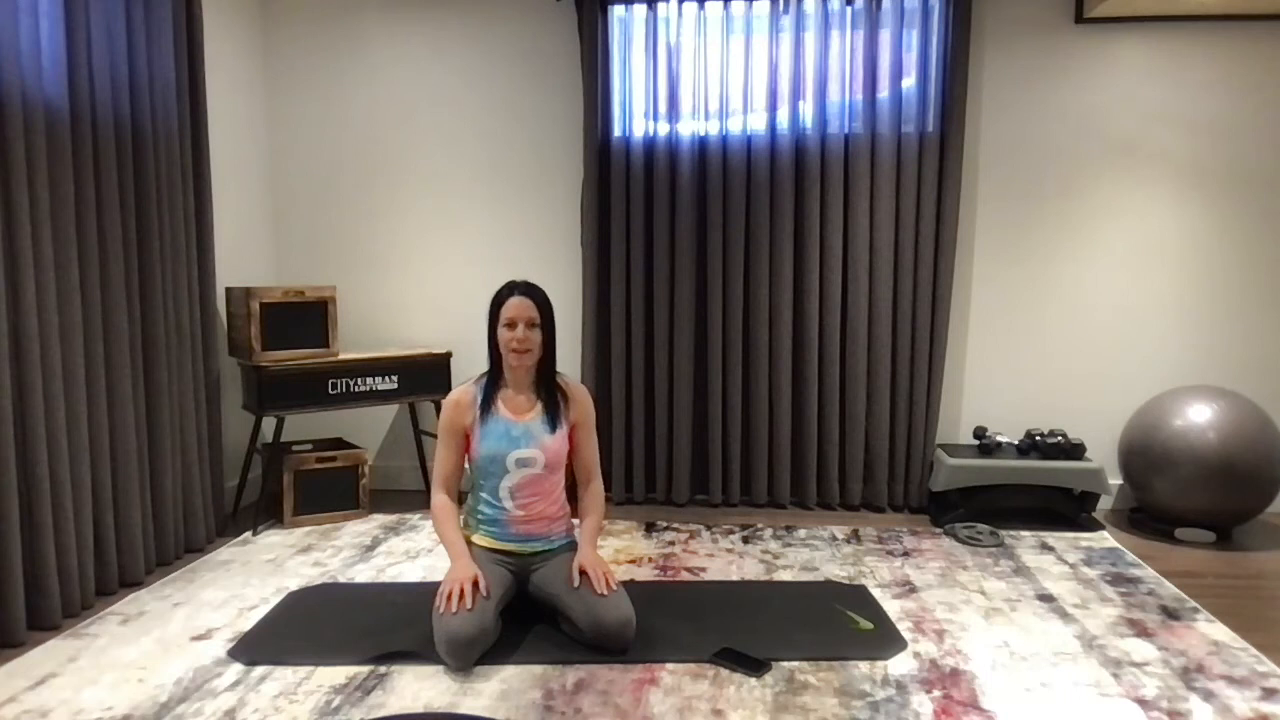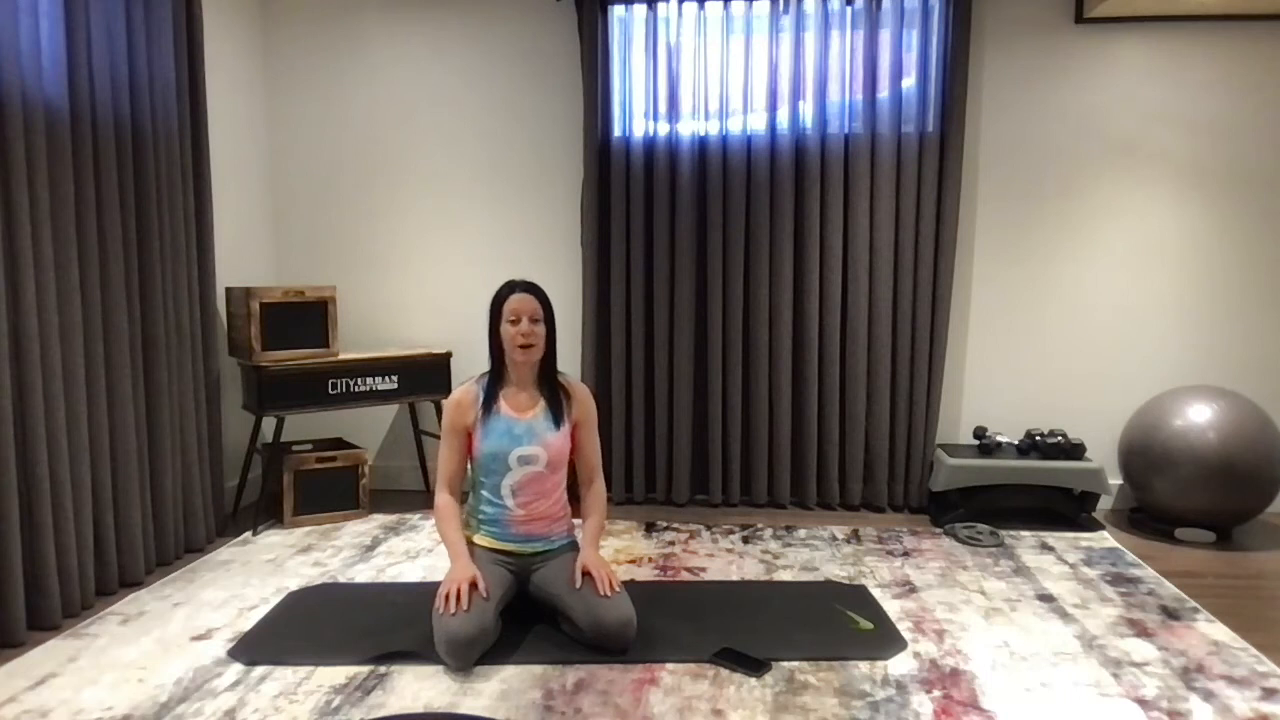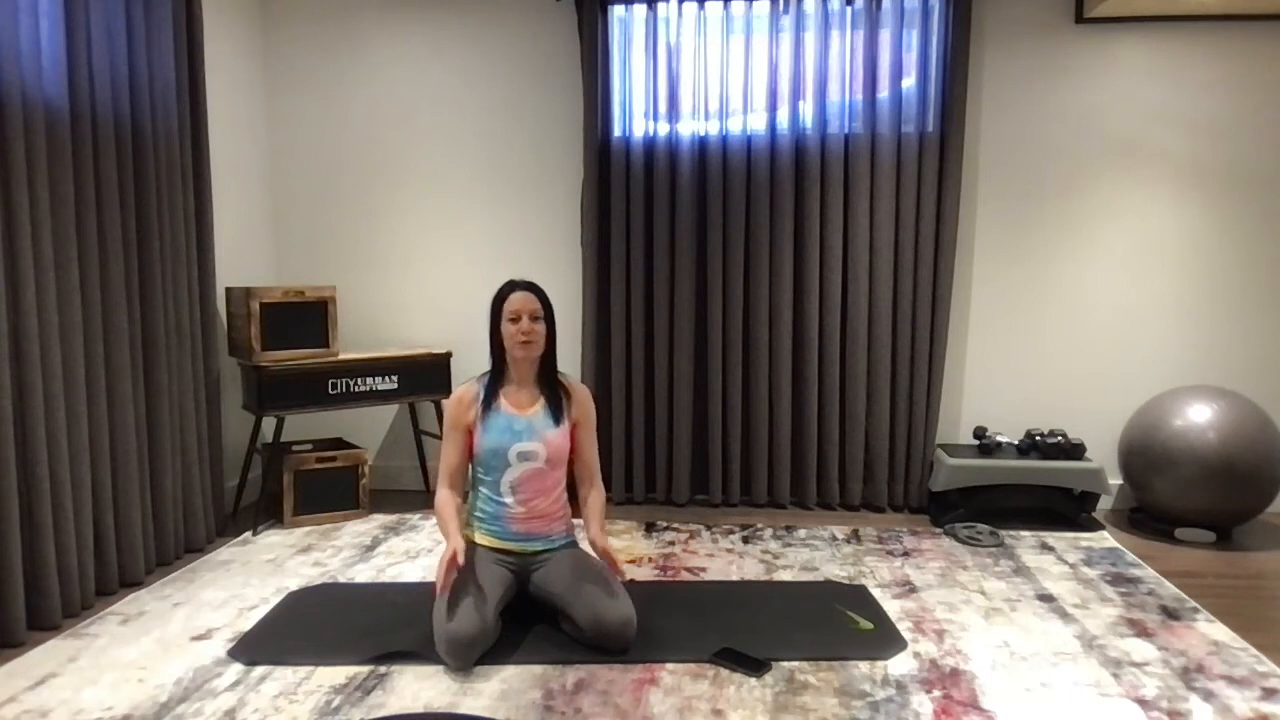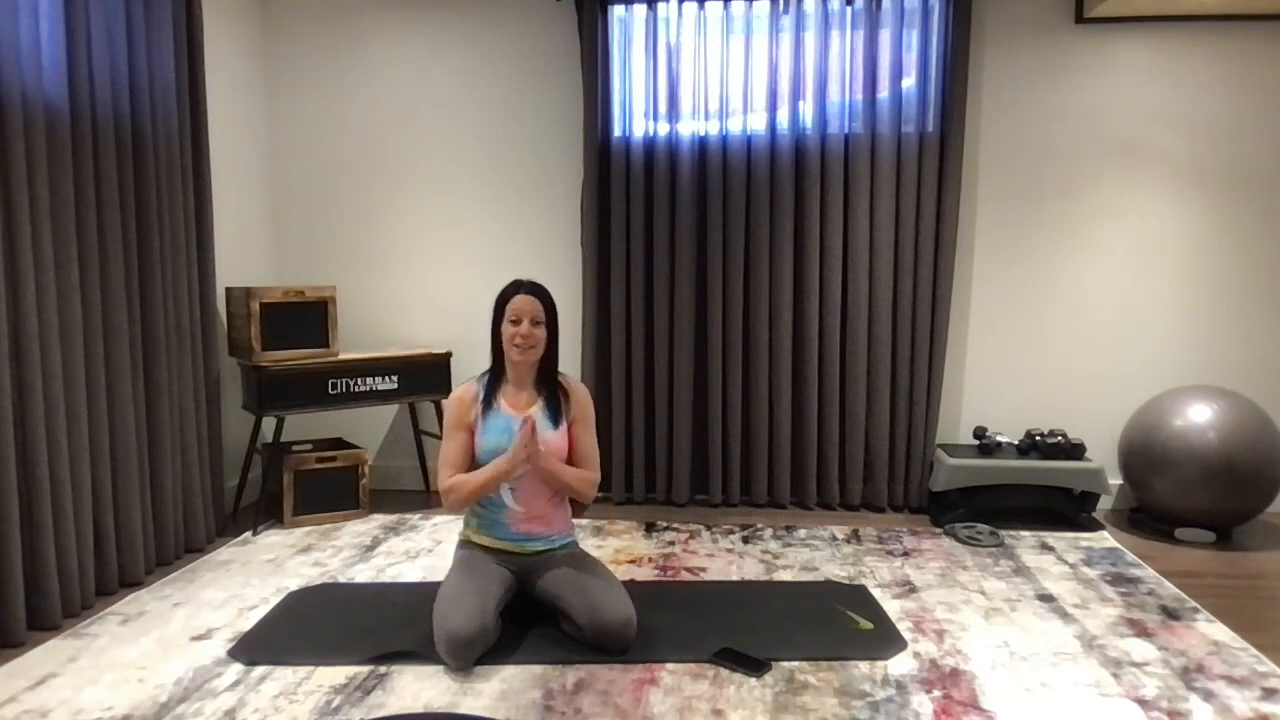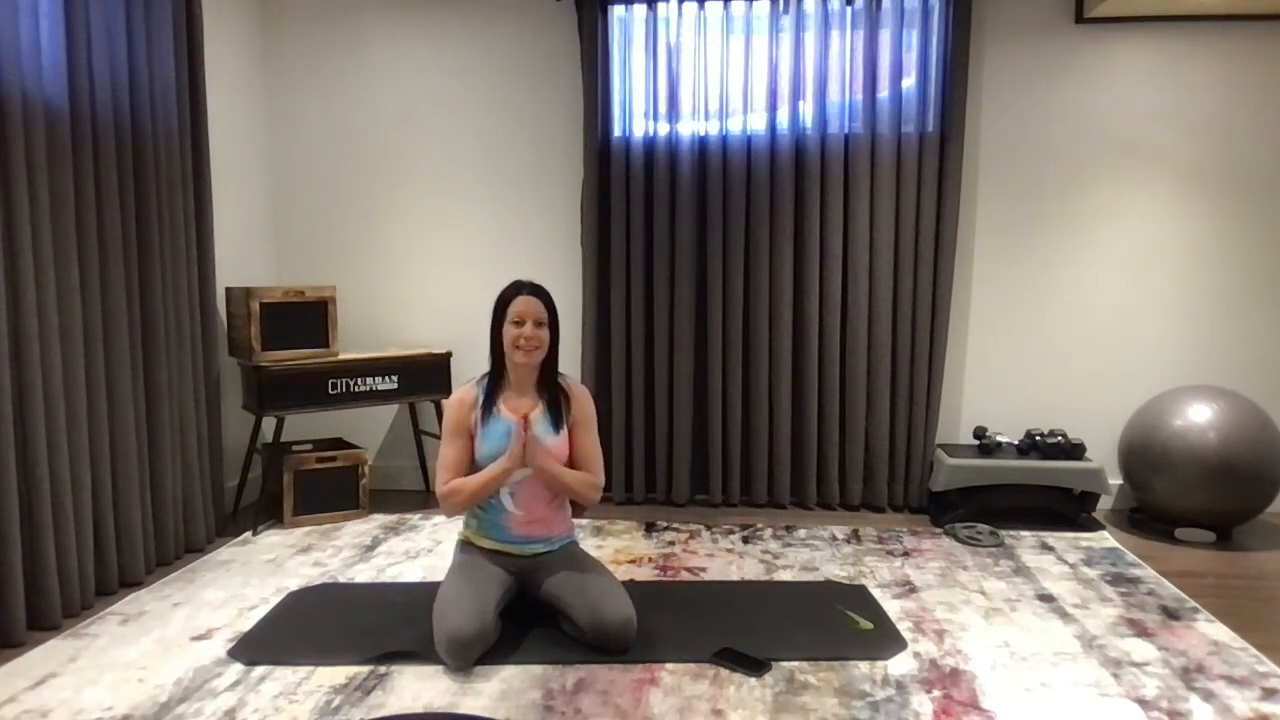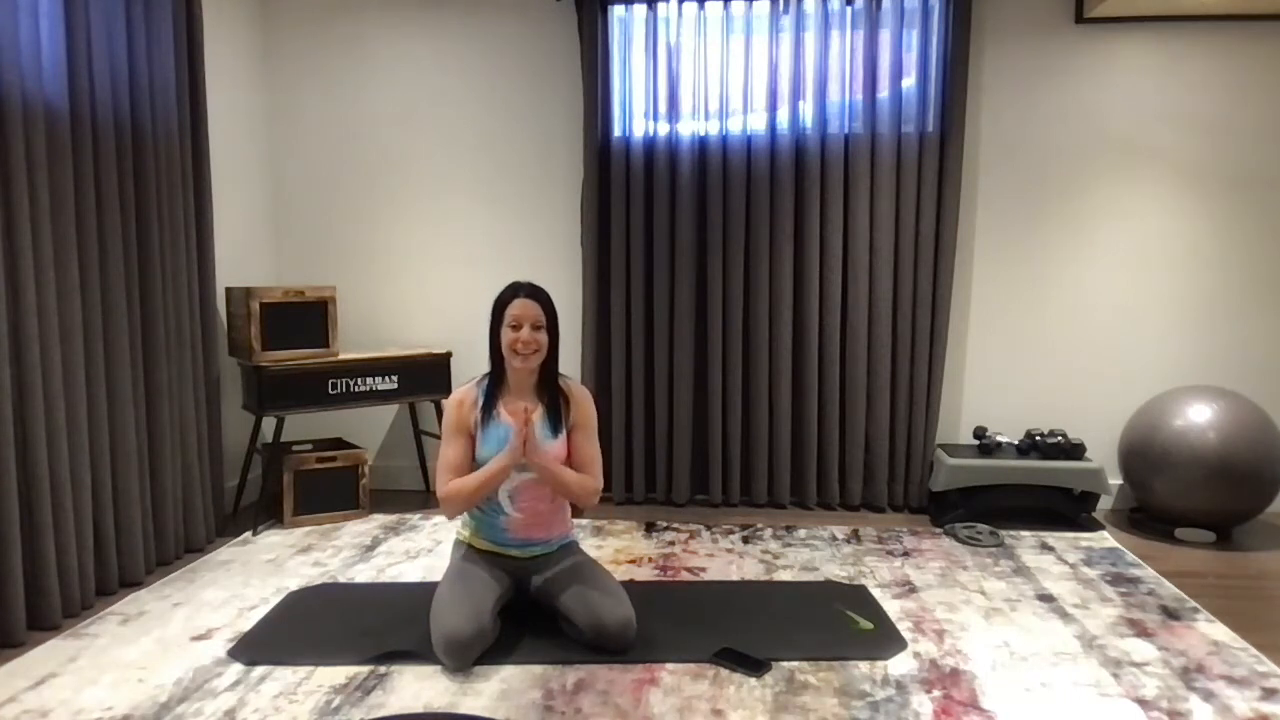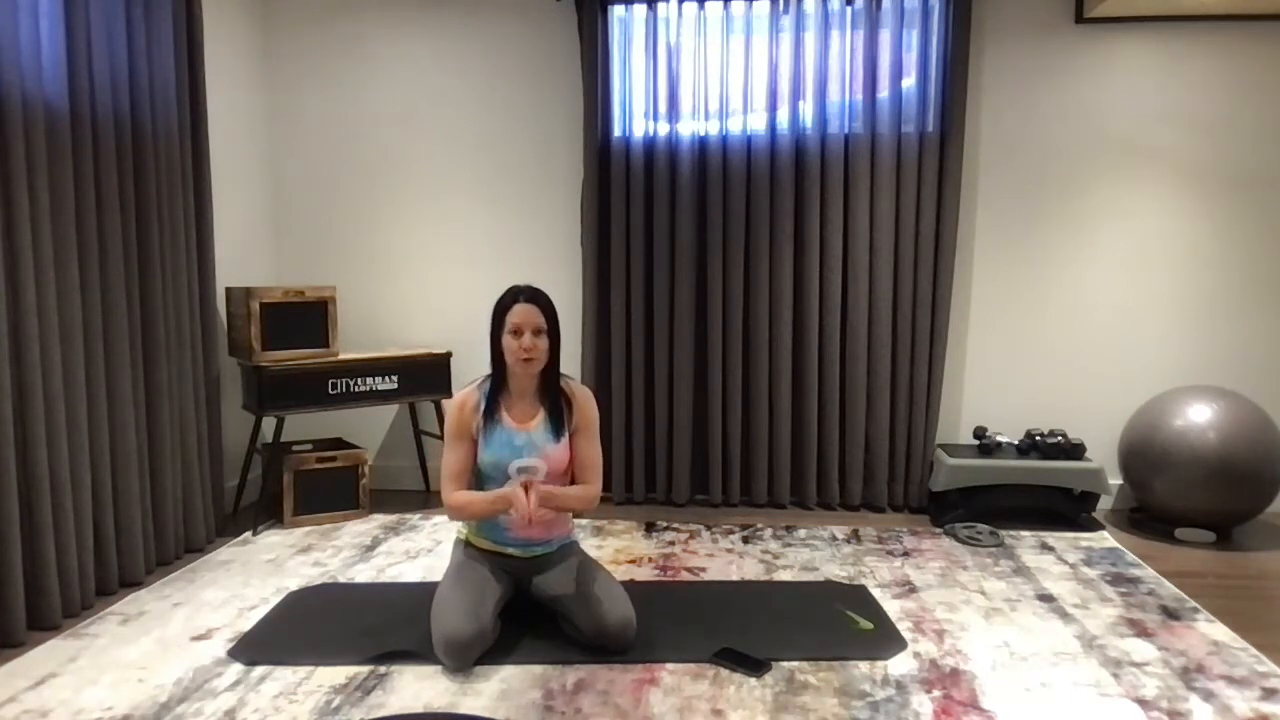
dt=0.7s
person 1, frame 1
left shoulder: (573, 398)
right shoulder: (463, 403)
left elbow: (590, 482)
right elbow: (443, 492)
left wrist: (588, 545)
right wrist: (460, 558)
left hip: (555, 547)
right hip: (487, 547)
left knee: (617, 627)
right knee: (458, 642)
left ankle: (539, 598)
right ankle: (497, 601)
person 1, frame 2
left shoulder: (575, 398)
right shoulder: (465, 402)
left elbow: (592, 482)
right elbow: (447, 492)
left wrist: (590, 547)
right wrist: (460, 559)
left hip: (555, 547)
right hip: (487, 548)
left knee: (618, 628)
right knee: (458, 642)
left ankle: (538, 598)
right ankle: (502, 601)
person 1, frame 3
left shoulder: (574, 397)
right shoulder: (467, 400)
left elbow: (590, 481)
right elbow: (448, 487)
left wrist: (596, 531)
right wrist: (454, 538)
left hip: (555, 547)
right hip: (487, 547)
left knee: (618, 627)
right knee: (458, 642)
left ankle: (536, 597)
right ankle: (501, 600)
person 1, frame 4
left shoulder: (572, 396)
right shoulder: (467, 400)
left elbow: (588, 487)
right elbow: (450, 495)
left wrist: (539, 458)
right wrist: (510, 460)
left hip: (555, 548)
right hip: (486, 548)
left knee: (618, 628)
right knee: (459, 642)
left ankle: (534, 595)
right ankle: (503, 598)
person 1, frame 5
left shoulder: (573, 398)
right shoulder: (467, 402)
left elbow: (593, 490)
right elbow: (448, 499)
left wrist: (539, 459)
right wrist: (509, 461)
left hip: (555, 549)
right hip: (485, 550)
left knee: (618, 628)
right knee: (459, 643)
left ankle: (535, 596)
right ankle: (505, 599)
person 1, frame 6
left shoulder: (573, 399)
right shoulder: (466, 403)
left elbow: (591, 494)
right elbow: (449, 502)
left wrist: (538, 458)
right wrist: (508, 457)
left hip: (554, 550)
right hip: (483, 551)
left knee: (618, 629)
right knee: (456, 644)
left ankle: (535, 597)
right ankle: (502, 599)
person 1, frame 7
left shoulder: (577, 401)
right shoulder: (467, 405)
left elbow: (590, 494)
right elbow: (453, 501)
left wrist: (542, 493)
right wrist: (508, 497)
left hip: (555, 550)
right hip: (484, 550)
left knee: (619, 629)
right knee: (456, 645)
left ankle: (533, 595)
right ankle: (504, 598)
